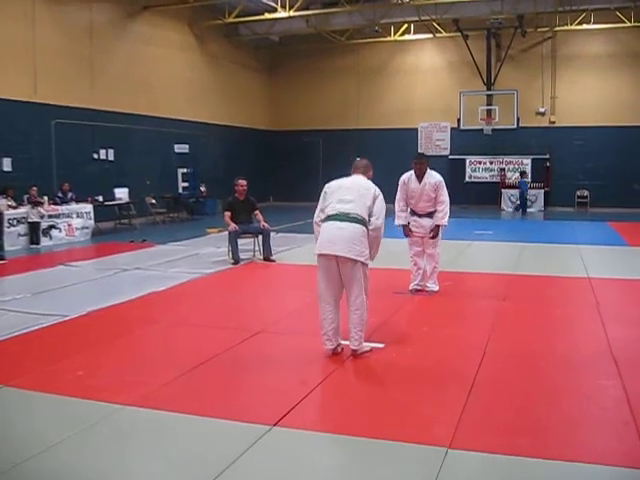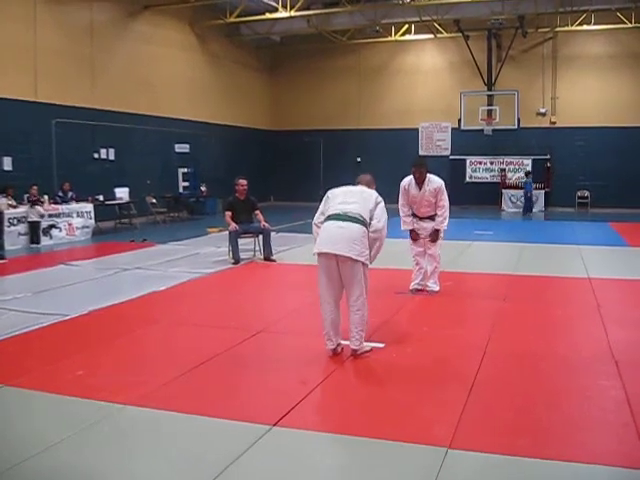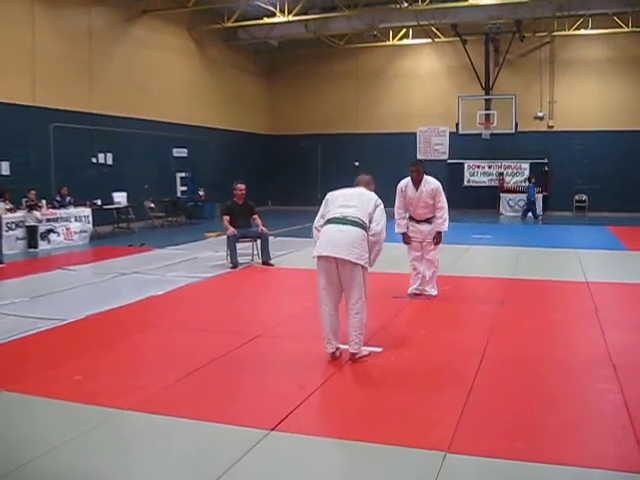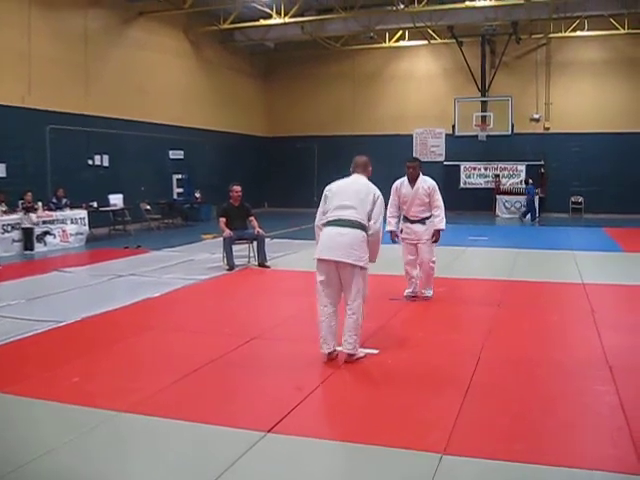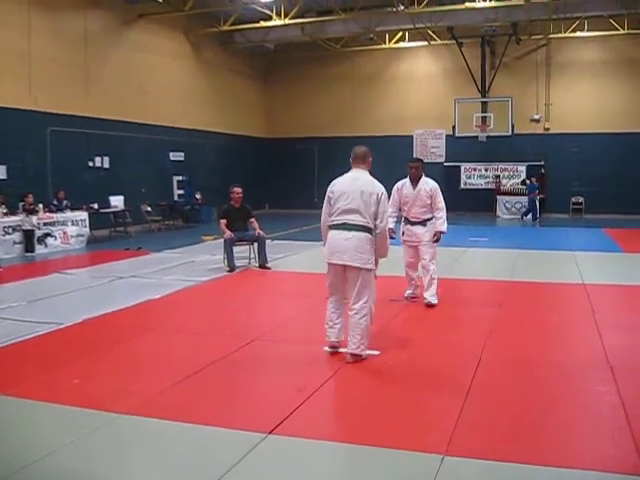
dt=0.2s
person 1, frame 1
left shoulder: (332, 184)
right shoulder: (373, 189)
left elbow: (317, 218)
right elbow: (376, 225)
right wrist: (369, 255)
left hip: (328, 237)
right hip: (354, 237)
left knee: (328, 296)
right knee: (357, 297)
left ankle: (332, 344)
right ankle: (356, 345)
person 1, frame 2
left shoulder: (334, 191)
right shoulder: (375, 197)
left elbow: (317, 221)
right elbow: (379, 229)
left wrist: (323, 246)
right wrist: (369, 257)
left hip: (328, 235)
right hip: (355, 237)
left knee: (328, 297)
right knee: (357, 297)
left ankle: (333, 345)
right ankle: (357, 345)
person 1, frame 3
left shoulder: (334, 194)
right shoulder: (374, 199)
left elbow: (317, 225)
right elbow: (377, 233)
left wrist: (323, 249)
right wrist: (368, 260)
left hip: (328, 238)
right hip: (354, 241)
left knee: (328, 300)
right knee: (356, 301)
left ankle: (332, 348)
right ankle: (355, 349)
person 1, frame 4
left shoulder: (332, 186)
right shoulder: (373, 191)
left elbow: (319, 221)
right elbow: (375, 229)
right wrist: (369, 258)
left hip: (328, 241)
right hip: (354, 243)
left knee: (326, 299)
right knee: (354, 300)
left ankle: (328, 348)
right ankle: (351, 350)
person 1, frame 5
left shoulder: (335, 184)
right shoulder: (376, 187)
left elbow: (325, 220)
right elbow: (381, 226)
right wrist: (378, 255)
left hip: (335, 242)
right hip: (360, 244)
left knee: (335, 295)
right knee: (360, 300)
left ankle: (334, 340)
right ankle: (355, 349)
person 2, frame 1
left shoulder: (437, 179)
right shoulder: (405, 179)
left elbow: (443, 203)
right elbow: (400, 202)
left wrist: (438, 225)
right wrist: (404, 224)
left hip: (431, 220)
right hip: (414, 220)
left knee: (432, 254)
right knee: (415, 254)
left ankle: (431, 285)
right ankle: (416, 284)
person 2, frame 2
left shoulder: (437, 183)
right shoulder: (405, 184)
left elbow: (443, 208)
right elbow: (404, 208)
left wrist: (437, 229)
right wrist: (410, 229)
left hip: (433, 222)
right hip: (416, 222)
left knee: (433, 255)
right knee: (417, 255)
left ankle: (432, 285)
right ankle: (417, 284)
person 2, frame 3
left shoulder: (434, 185)
right shoulder: (402, 186)
left elbow: (441, 209)
right elbow: (400, 210)
left wrist: (439, 231)
right wrist: (403, 232)
left hip: (431, 226)
right hip: (413, 226)
left knee: (431, 259)
right knee: (414, 259)
left ankle: (430, 289)
right ankle: (415, 288)
person 2, frame 4
left shoulder: (430, 184)
right shoulder: (398, 185)
left elbow: (438, 207)
right elbow: (393, 208)
left wrist: (437, 228)
right wrist: (392, 229)
left hip: (425, 227)
right hip: (407, 227)
left knee: (427, 261)
right knee: (409, 262)
left ankle: (426, 291)
right ankle: (411, 291)
person 2, frame 5
left shoulder: (432, 185)
right shoulder: (400, 186)
left elbow: (439, 209)
right elbow: (393, 208)
left wrist: (439, 229)
right wrist: (390, 226)
left hip: (427, 229)
right hip: (408, 228)
left knee: (428, 264)
right knee: (410, 264)
left ankle: (430, 297)
right ankle: (412, 292)
